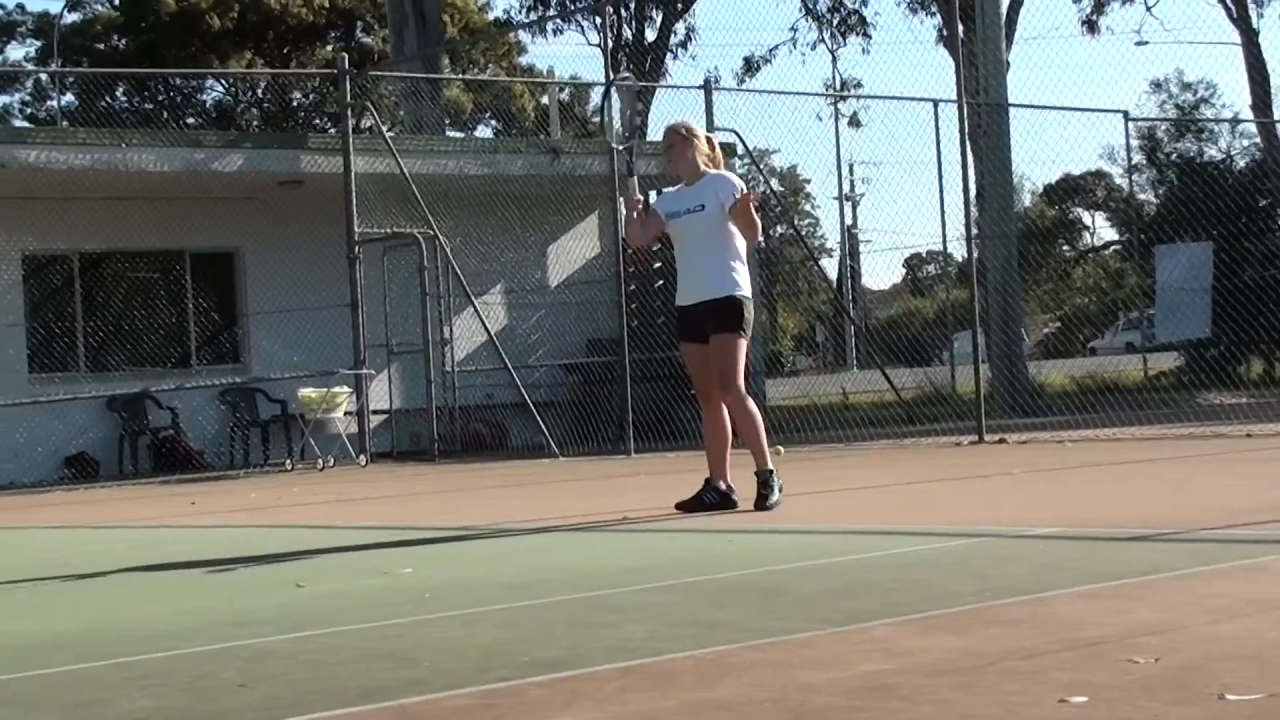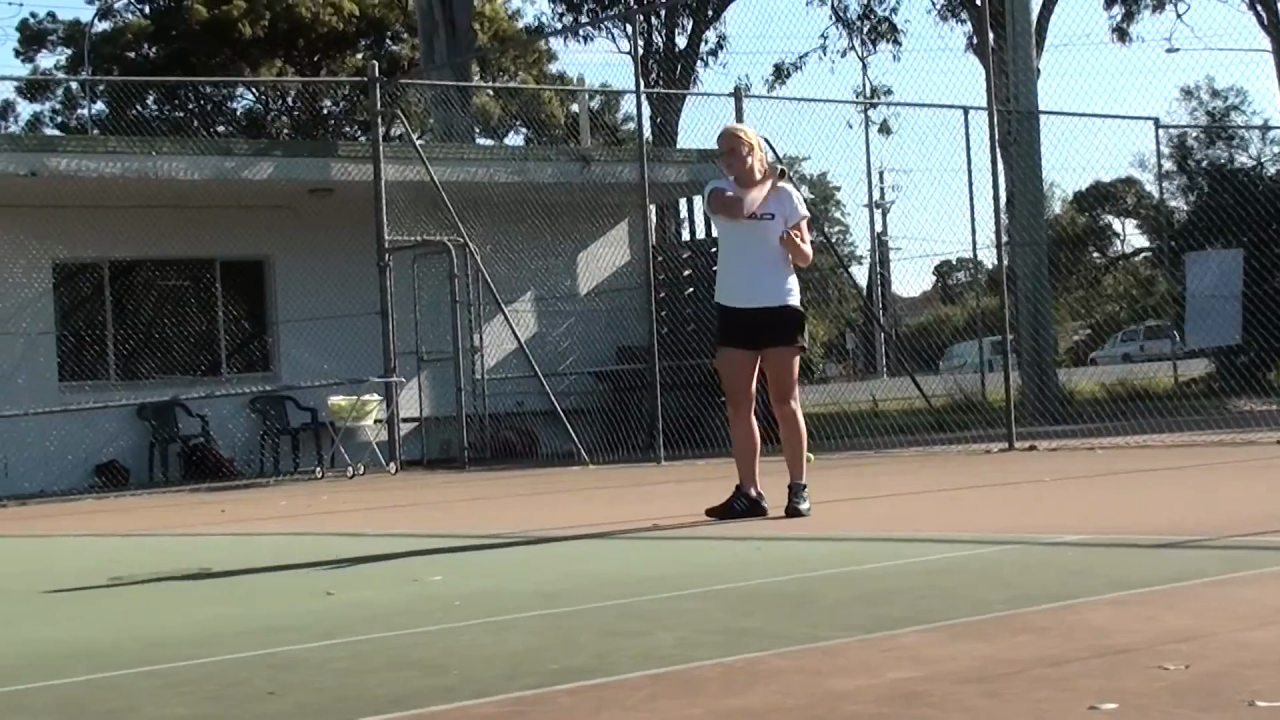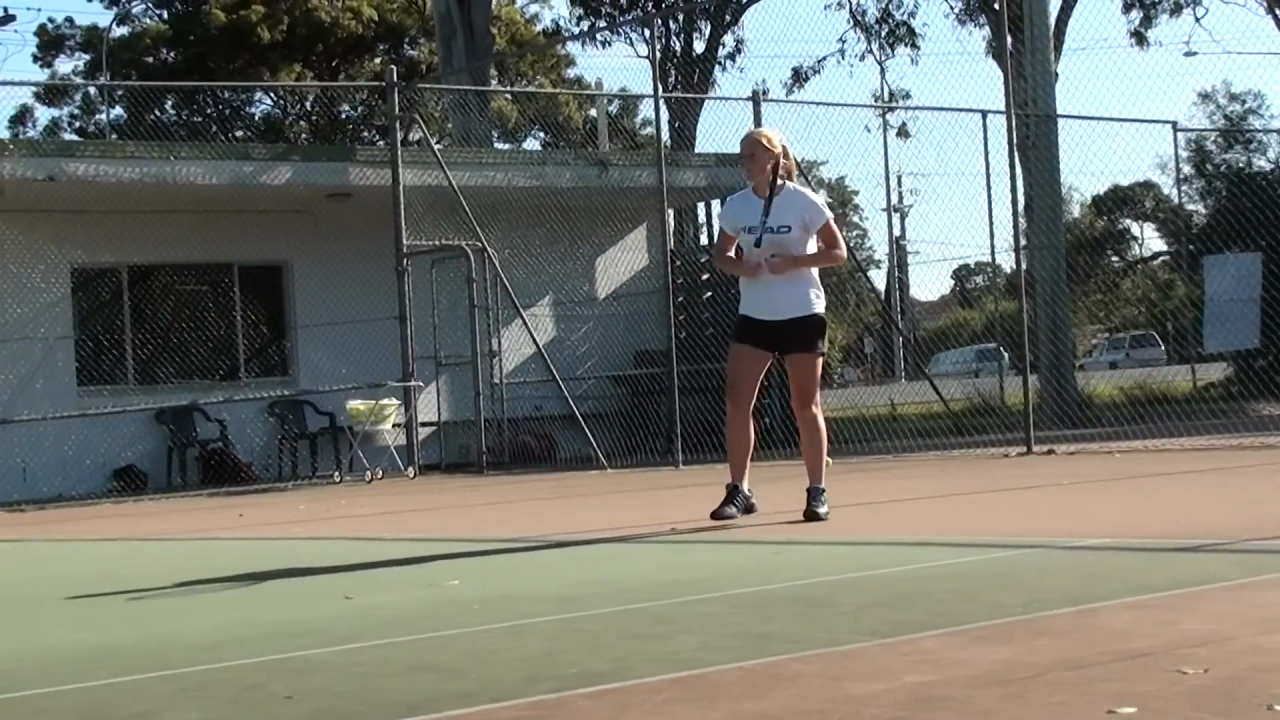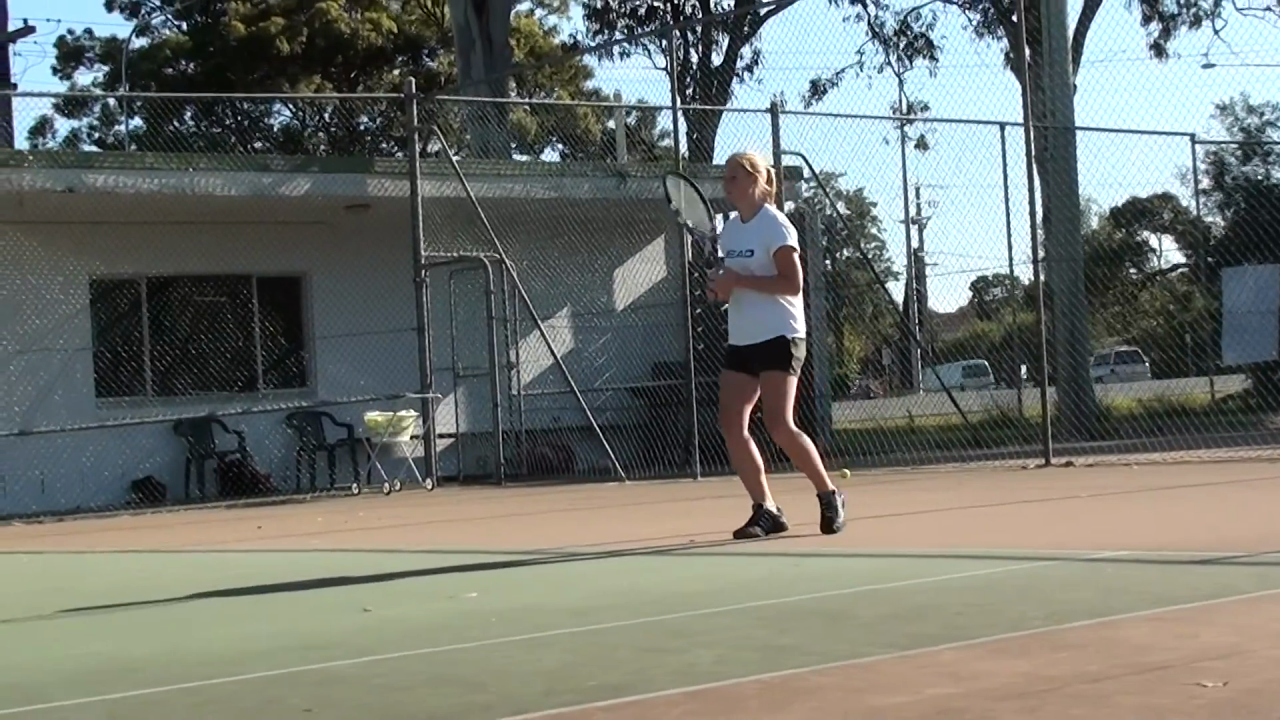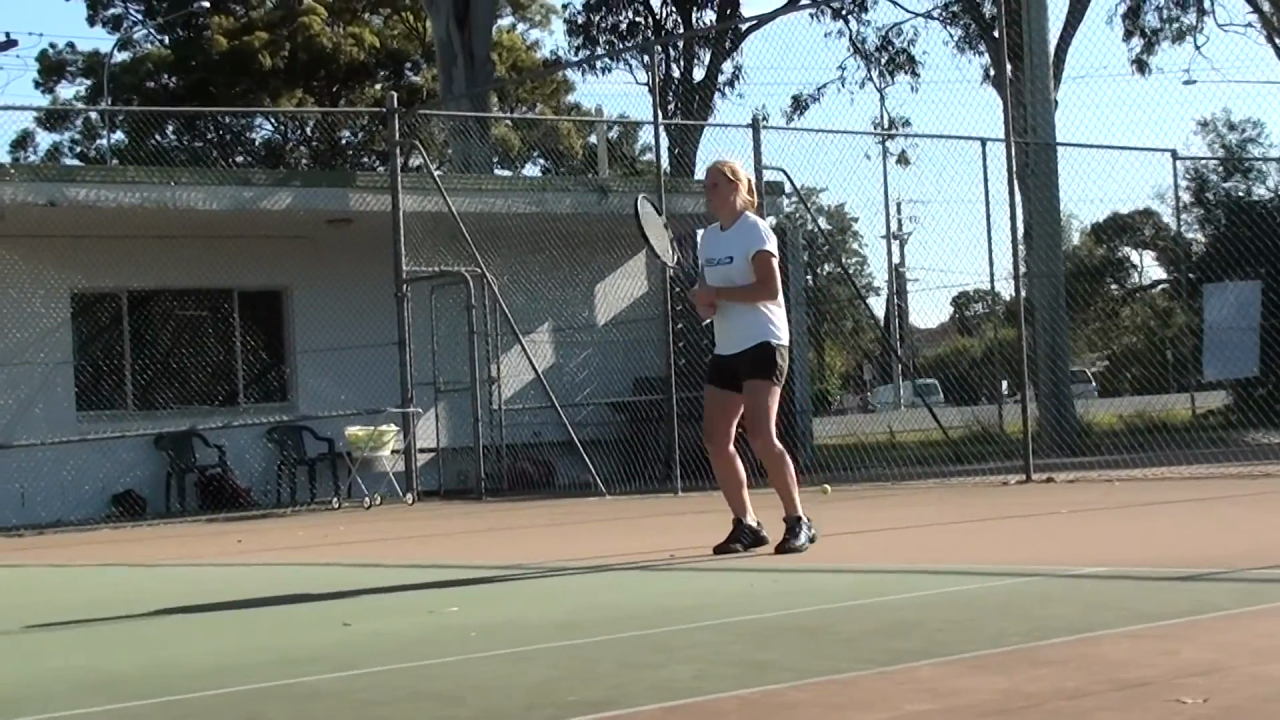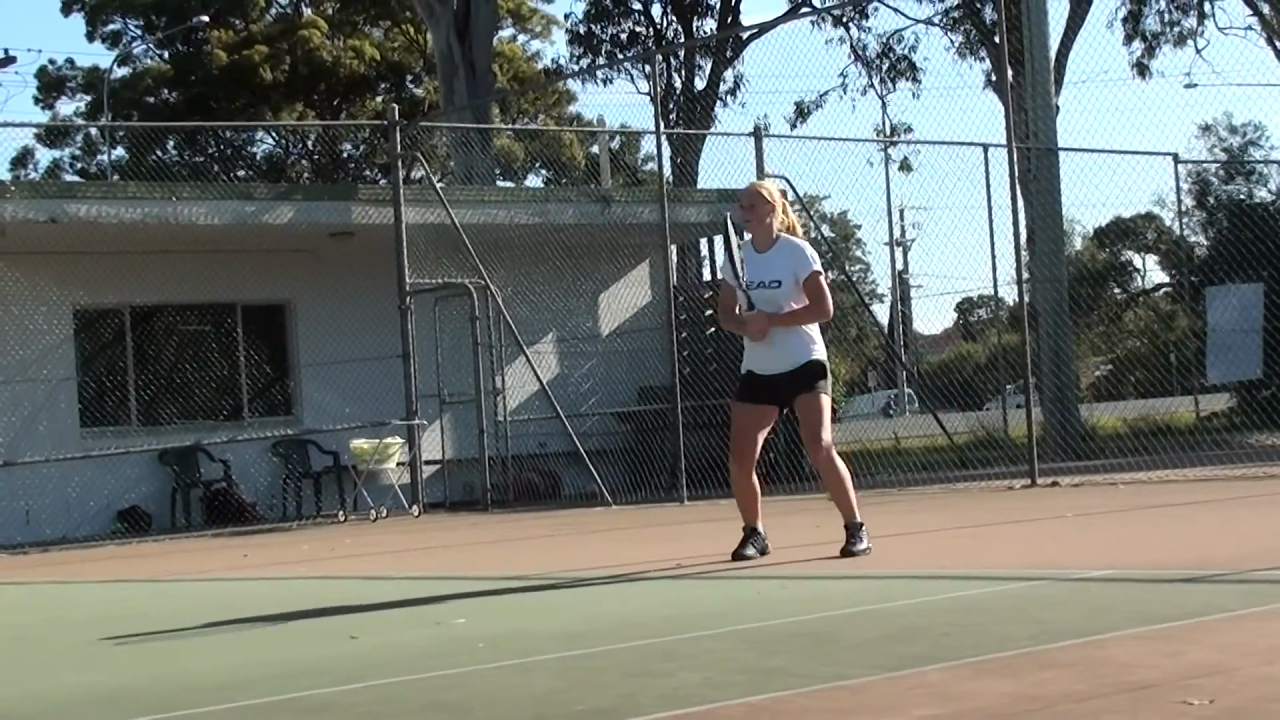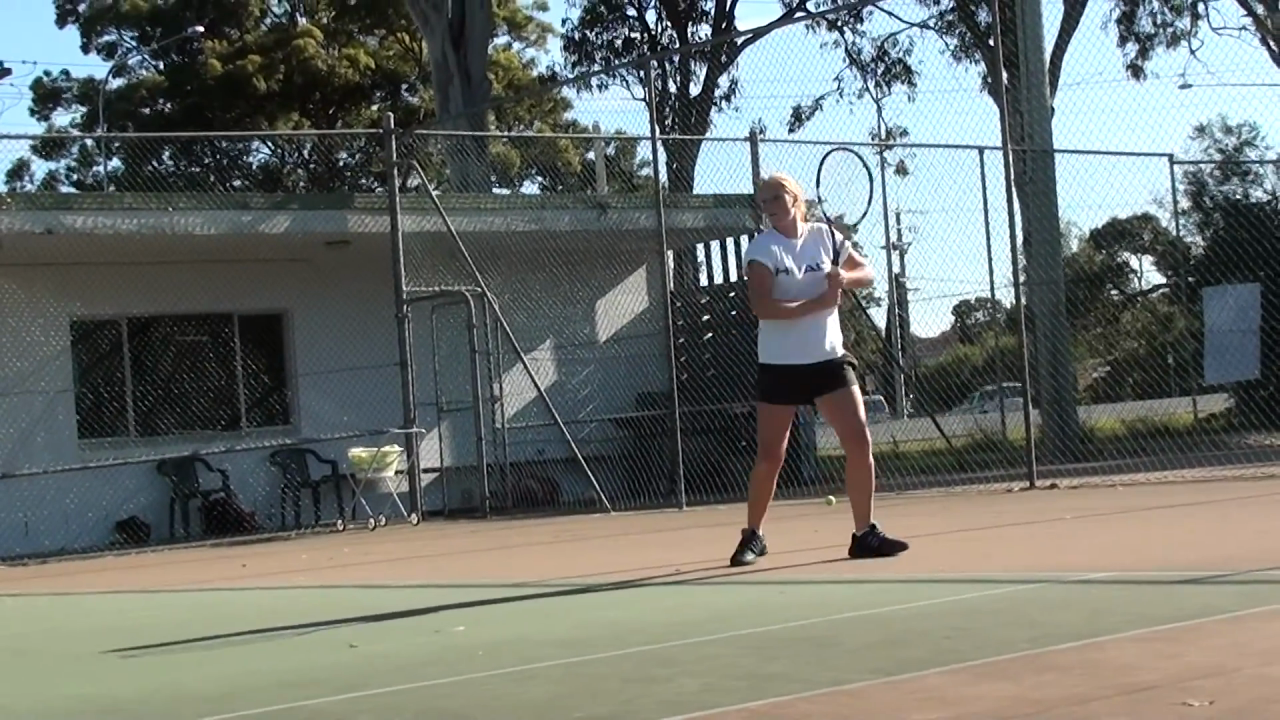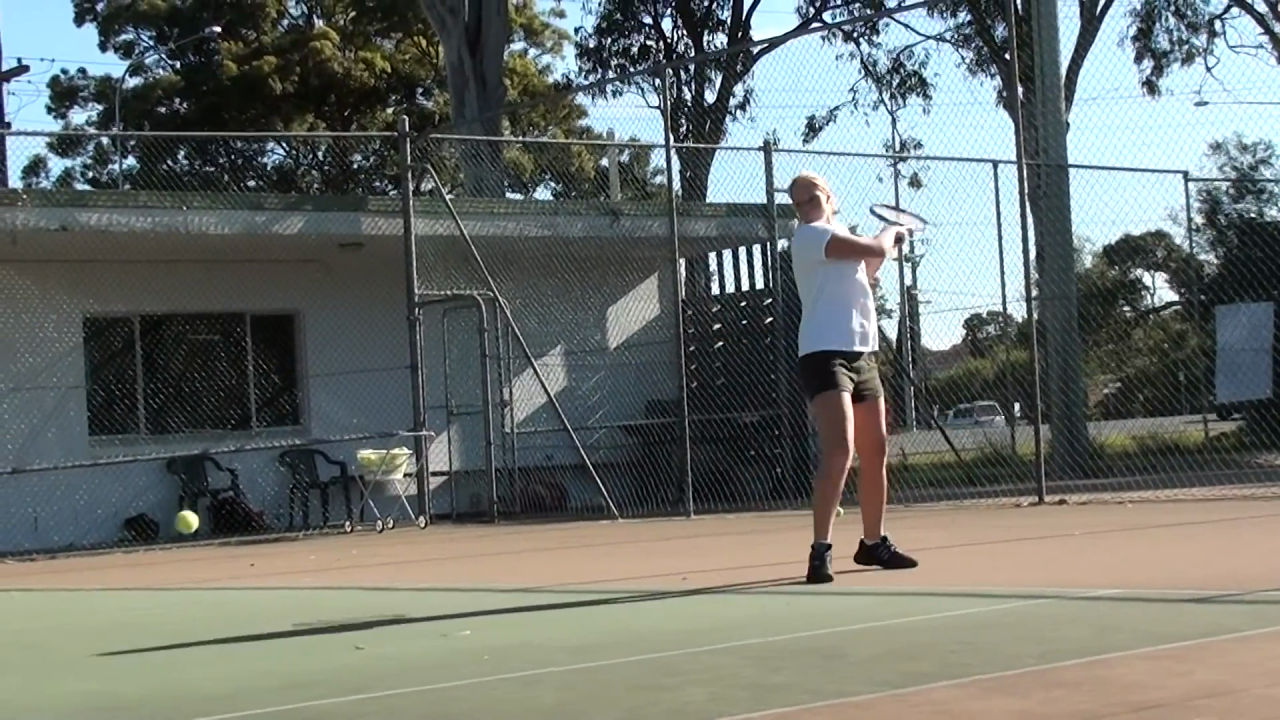
dt=0.4s
person 1, frame 1
left shoulder: (724, 184)
right shoulder: (669, 200)
left elbow: (752, 236)
right elbow: (638, 239)
left wrist: (747, 209)
right wrist: (632, 212)
left hip: (726, 298)
right hip: (688, 305)
left knee: (731, 388)
right knee: (708, 397)
left ankle: (767, 477)
right ankle: (719, 485)
person 1, frame 2
left shoulder: (787, 195)
right shoulder: (717, 191)
left elbow: (805, 256)
right elbow: (740, 206)
left wrist: (795, 244)
right wrist: (766, 180)
left hip: (779, 307)
right hip: (733, 309)
left knee: (784, 402)
right knee: (740, 406)
left ankle: (798, 488)
right ankle: (749, 494)
person 1, frame 3
left shoulder: (804, 201)
right shoulder: (734, 205)
left elbow: (838, 253)
right elbow: (720, 254)
left wrist: (792, 261)
right wrist: (737, 266)
left hip: (801, 315)
right hip: (754, 316)
left knee: (805, 406)
right knee: (737, 401)
left ankle: (817, 492)
right ankle: (738, 491)
person 1, frame 4
left shoulder: (776, 226)
right shoulder: (730, 228)
left elbow: (793, 284)
left wrist: (739, 281)
right wrist: (719, 287)
left hip: (779, 336)
right hip: (741, 340)
left knee: (780, 425)
right knee: (731, 426)
left ankle: (828, 493)
right ankle: (766, 510)
person 1, frame 5
left shoulder: (755, 232)
right shoulder: (707, 238)
left elbow: (770, 288)
left wrist: (719, 297)
right wrist: (704, 303)
left hip: (763, 345)
right hip: (727, 350)
left knee: (761, 436)
right knee: (715, 441)
left ankle: (797, 521)
right ankle: (746, 526)
person 1, frame 6
left shoulder: (799, 253)
right shoulder: (735, 259)
left elbow: (824, 308)
right elbow: (724, 311)
left wrist: (776, 322)
right wrist: (747, 326)
left hip: (805, 365)
right hip: (758, 371)
left knee: (820, 448)
right knee: (740, 458)
left ankle: (856, 528)
right ankle: (754, 533)
person 1, frame 7
left shoulder: (824, 235)
right shoulder: (761, 248)
left elbow: (862, 273)
right elbow: (763, 308)
left wrist: (842, 278)
right wrist: (818, 302)
left hip: (829, 358)
right hip: (781, 365)
left knee: (859, 442)
right knee: (770, 457)
left ankle: (864, 533)
right ankle: (752, 535)
person 1, frame 8
left shoulder: (835, 232)
right shoulder: (811, 235)
left elbow: (860, 274)
right elbow: (873, 250)
left wrist: (886, 240)
right wrist: (893, 231)
left hip: (860, 355)
right hip: (824, 356)
left knee: (875, 455)
right knee: (840, 449)
left ankle: (873, 543)
right ankle: (820, 549)
